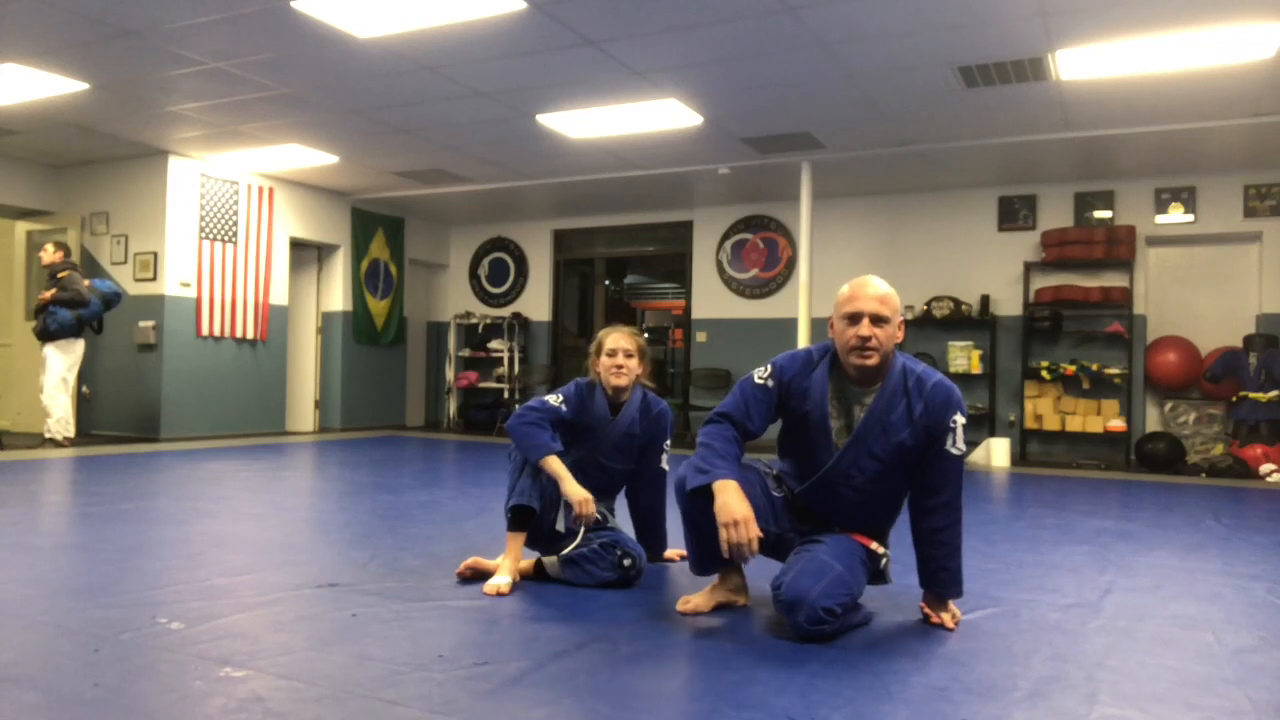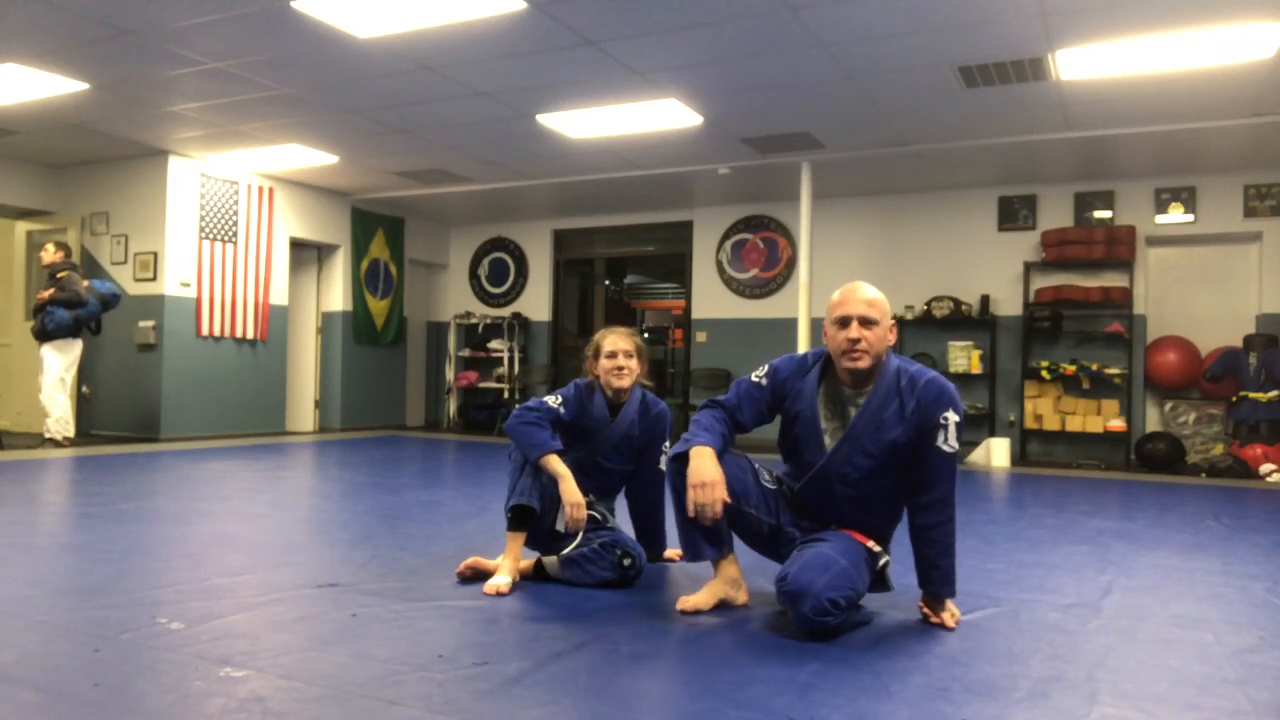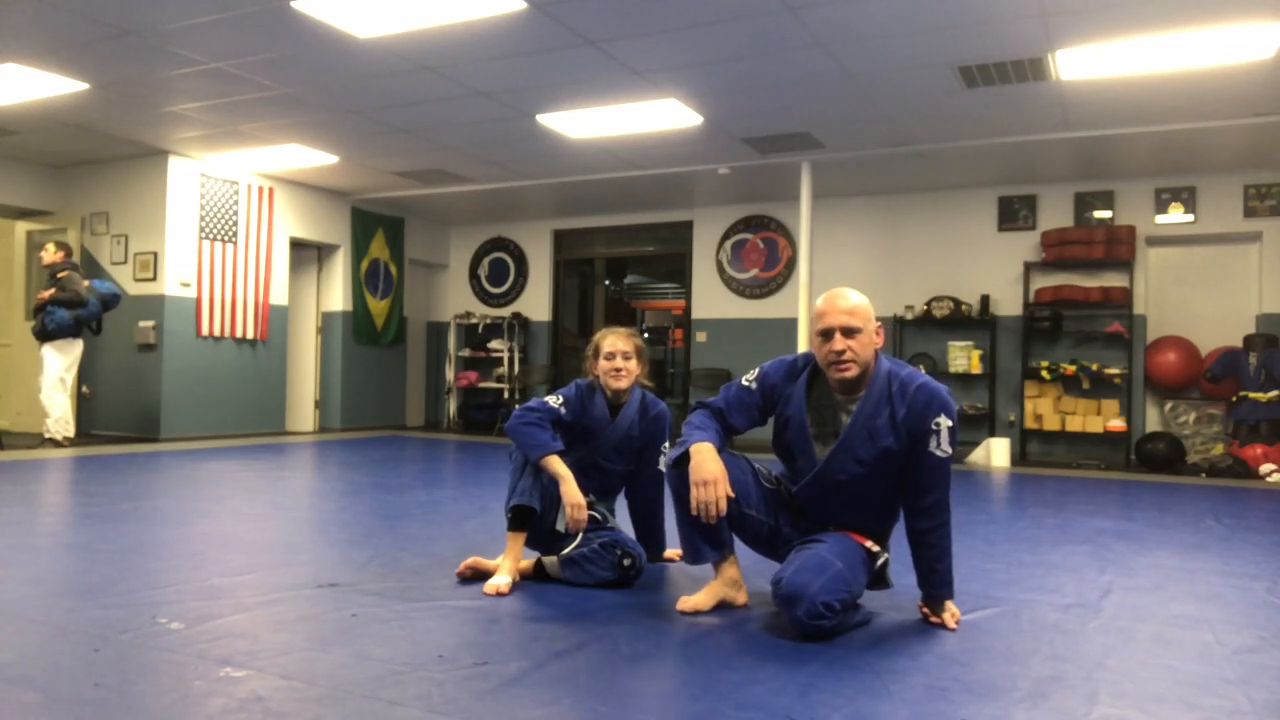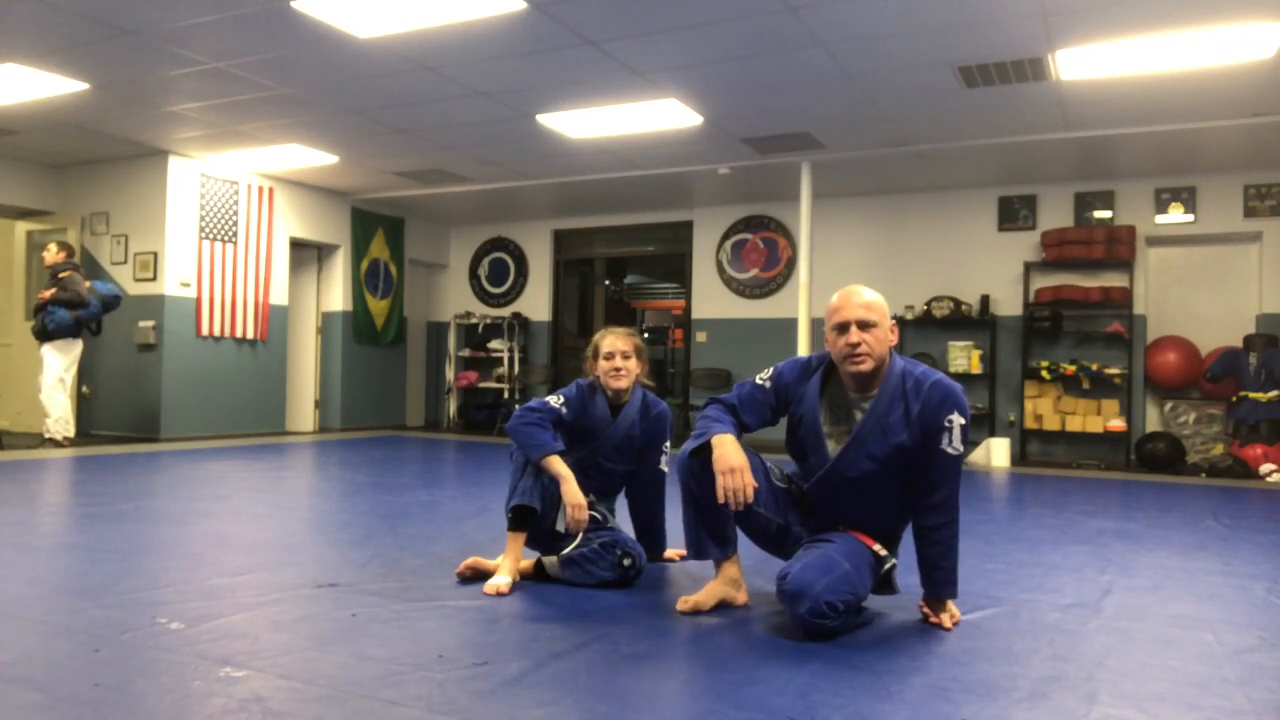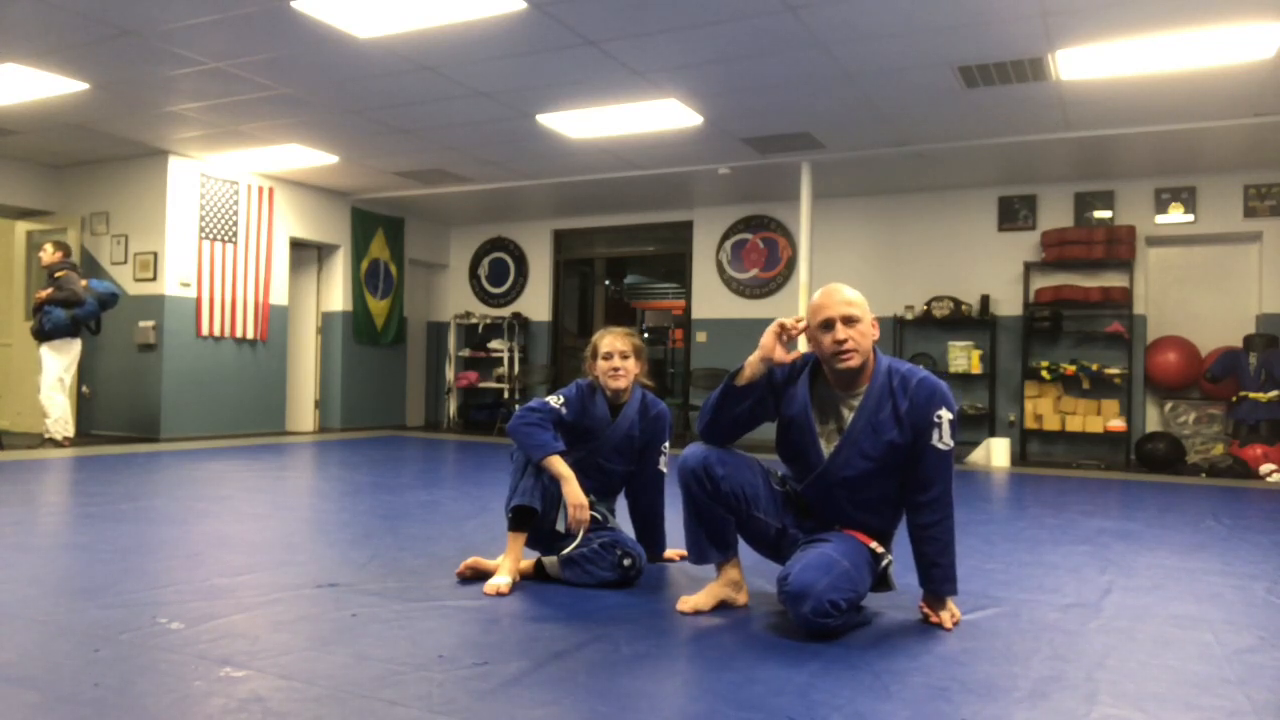
dt=1s
person 1, frame 1
left shoulder: (935, 398)
right shoulder: (796, 370)
left elbow: (936, 503)
right elbow: (724, 424)
left wrist: (940, 592)
right wrist: (726, 487)
left hip: (851, 535)
right hip: (786, 504)
left knee: (807, 608)
right knee: (694, 479)
left ankle: (848, 609)
right ankle: (729, 581)
person 1, frame 2
left shoulder: (929, 396)
right shoulder: (794, 373)
left elbow: (932, 502)
right elbow: (722, 410)
left wrist: (937, 591)
right wrist: (703, 453)
left hip: (853, 535)
right hip: (786, 510)
left knee: (812, 598)
right knee: (689, 460)
left ankle: (846, 605)
right ankle: (727, 577)
person 1, frame 3
left shoulder: (921, 399)
right shoulder: (786, 376)
left elbow: (927, 505)
right elbow: (712, 412)
left wrist: (937, 594)
right wrist: (702, 449)
left hip: (850, 535)
right hip: (784, 509)
left knee: (806, 602)
right knee: (688, 462)
right ankle: (728, 578)
person 1, frame 4
left shoulder: (935, 397)
right shoulder: (802, 376)
left elbow: (936, 505)
right elbow: (722, 409)
left wrist: (939, 593)
right wrist: (724, 442)
left hip: (859, 537)
right hip: (795, 510)
left knee: (809, 599)
right knee: (698, 457)
left ankle: (864, 577)
right ankle: (728, 576)
person 1, frame 5
left shoulder: (921, 394)
right shoulder: (791, 376)
left elbow: (929, 501)
right elbow: (712, 431)
left wrist: (938, 591)
right wrist: (758, 363)
left hip: (853, 536)
right hip: (789, 511)
left knee: (810, 598)
right knee: (698, 461)
right ankle: (729, 578)
person 2, frame 1
left shoulder: (655, 413)
right shoulder: (580, 393)
left elbow: (649, 485)
right elbow: (522, 420)
left wrist: (654, 547)
right wrist: (567, 482)
left hip: (591, 515)
right hip: (544, 507)
left knee: (631, 561)
right knee: (534, 444)
left ankle: (522, 568)
right ankle: (509, 561)
person 2, frame 2
left shoulder: (654, 413)
right shoulder: (579, 394)
left elbow: (647, 485)
right elbow: (521, 420)
left wrist: (654, 548)
right wrist: (565, 478)
left hip: (590, 515)
right hip: (545, 506)
left knee: (631, 560)
right knee: (532, 444)
left ankle: (523, 567)
right ankle: (509, 561)
person 2, frame 3
left shoulder: (653, 413)
right shoulder: (580, 394)
left elbow: (647, 485)
right elbow: (521, 420)
left wrist: (654, 548)
right wrist: (566, 478)
left hip: (590, 515)
right hip: (544, 506)
left knee: (630, 560)
right knee: (532, 446)
left ankle: (522, 567)
right ankle: (508, 561)
person 2, frame 4
left shoulder: (655, 413)
right shoulder: (580, 395)
left elbow: (648, 485)
right elbow: (522, 421)
left wrist: (654, 548)
right wrist: (566, 479)
left hip: (591, 515)
right hip: (545, 506)
left knee: (630, 560)
right knee: (534, 448)
left ankle: (522, 568)
right ankle: (509, 561)
person 2, frame 5
left shoulder: (654, 414)
right shoulder: (580, 395)
left elbow: (648, 486)
right elbow: (523, 421)
left wrist: (654, 548)
right wrist: (567, 478)
left hip: (591, 515)
right hip: (545, 506)
left knee: (630, 560)
right knee: (535, 449)
left ankle: (523, 568)
right ankle: (509, 562)
person 3, frame 1
left shoulder: (69, 275)
right shoulder: (54, 279)
left elbow: (83, 296)
right elbow: (42, 311)
left wrist: (52, 297)
right wrist: (42, 302)
left hip: (65, 343)
right hip: (52, 343)
left knee: (54, 392)
right knee: (51, 392)
left ankle: (58, 438)
right ankle: (59, 437)
person 3, frame 2
left shoulder: (68, 276)
right shoulder: (53, 279)
left elbow: (80, 297)
right elbow: (41, 310)
left wrist: (50, 297)
right wrist: (41, 302)
left hip: (62, 343)
right hip: (50, 343)
left knee: (52, 391)
right knee: (52, 392)
left ankle: (58, 438)
right ankle: (61, 436)
person 3, frame 3
left shoulder: (69, 275)
right shoulder: (54, 279)
left elbow: (81, 297)
right elbow: (40, 311)
left wrist: (50, 297)
right wrist: (42, 302)
left hip: (63, 343)
right hip: (51, 343)
left knee: (52, 391)
right knee: (55, 391)
left ankle: (58, 438)
right ankle: (60, 436)
person 3, frame 4
left shoulder: (70, 276)
right shoulder: (55, 278)
left elbow: (81, 297)
right elbow: (40, 310)
left wrist: (51, 297)
right wrist: (42, 301)
left hip: (63, 343)
right hip: (51, 343)
left knee: (52, 390)
right knee: (55, 391)
left ankle: (58, 437)
right ankle: (61, 436)
person 3, frame 5
left shoulder: (66, 275)
right shoulder: (54, 278)
left elbow: (77, 296)
right elbow: (40, 310)
left wrist: (48, 296)
right wrist: (40, 301)
left hip: (62, 342)
right hip: (52, 342)
left knee: (51, 391)
right knee: (56, 391)
left ankle: (58, 437)
right ankle: (62, 436)
